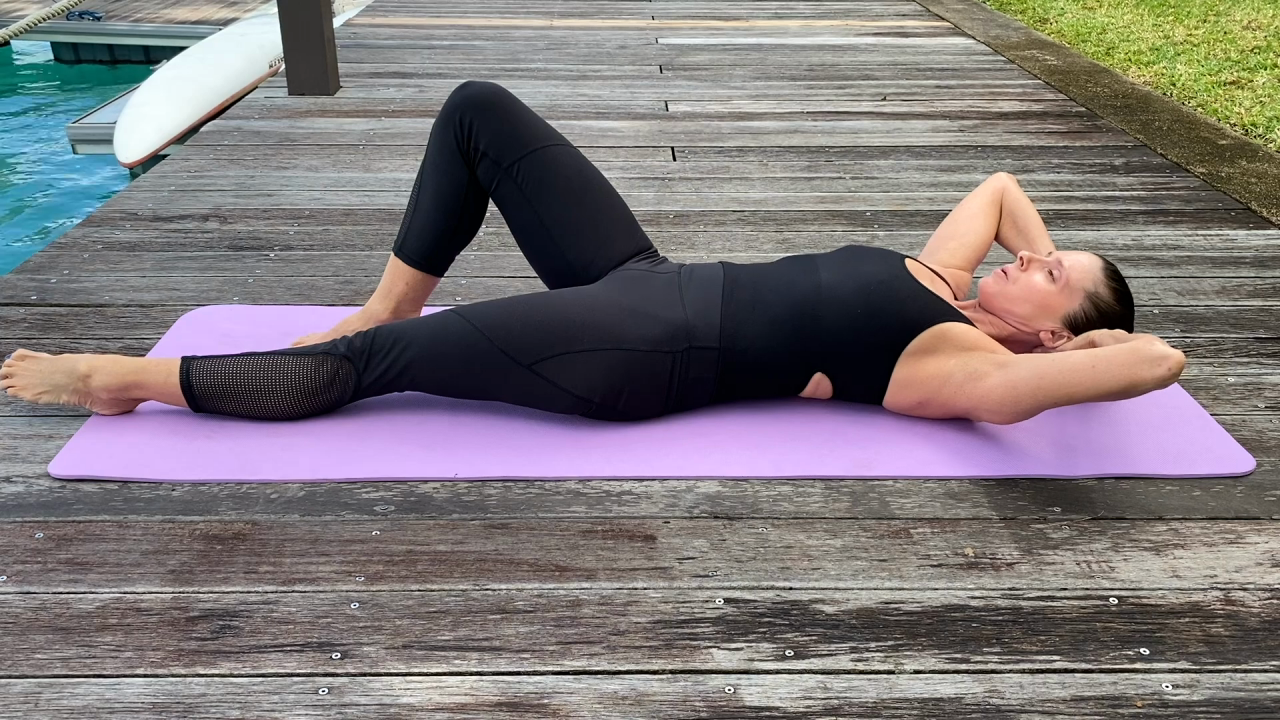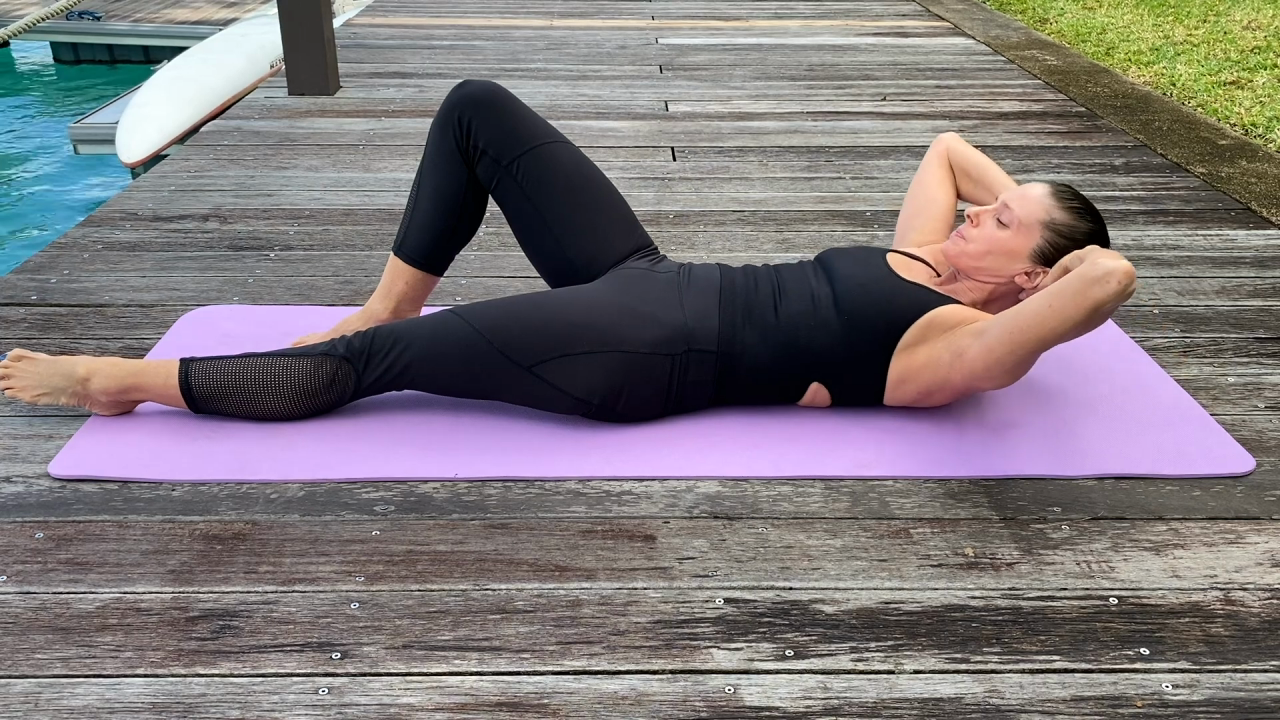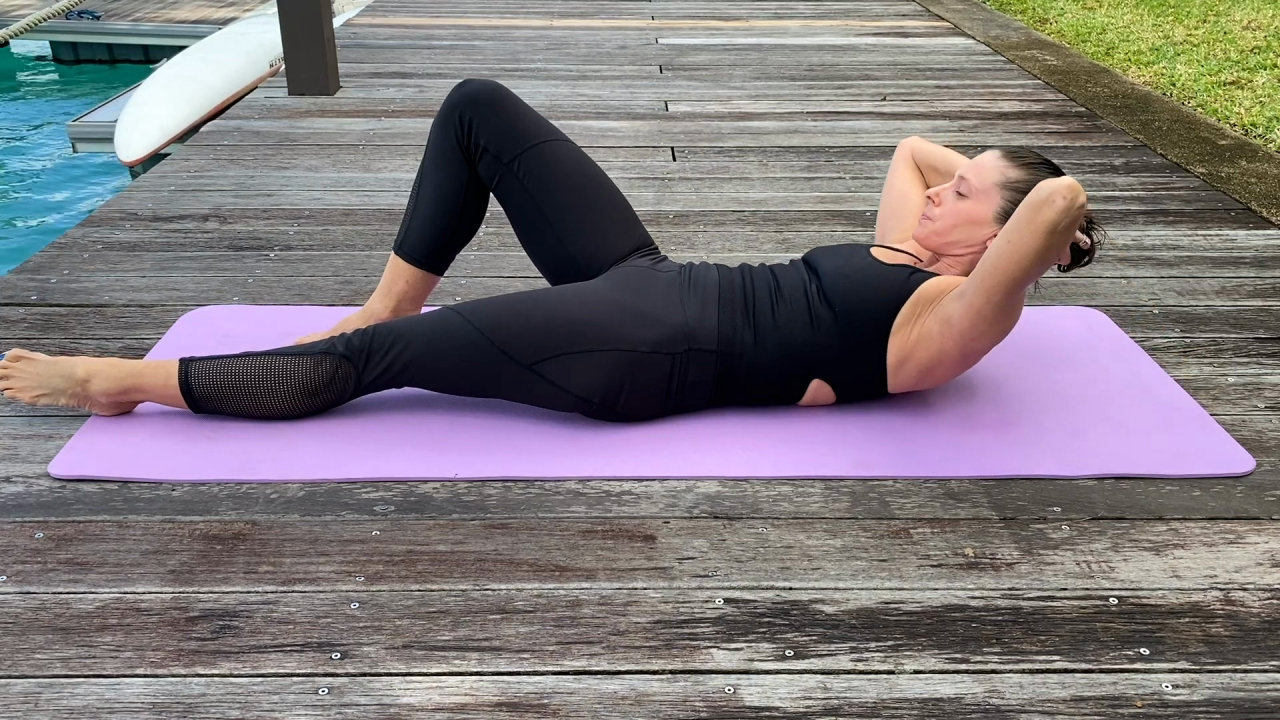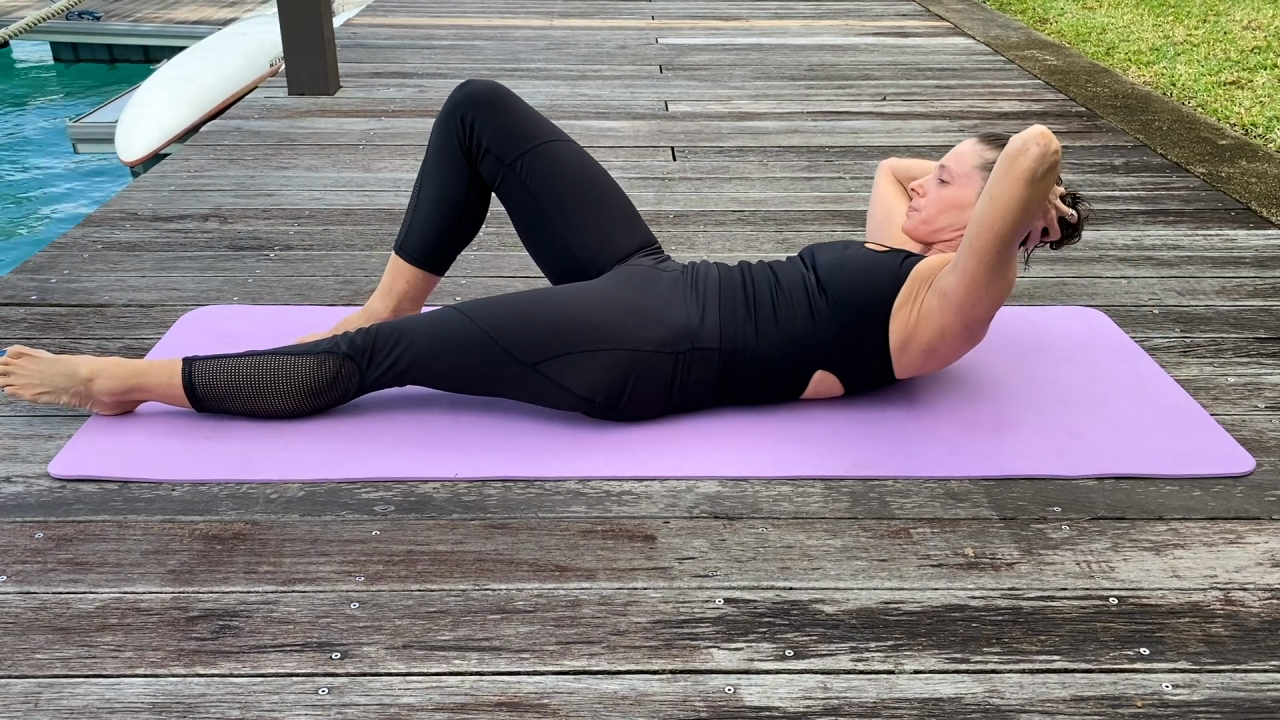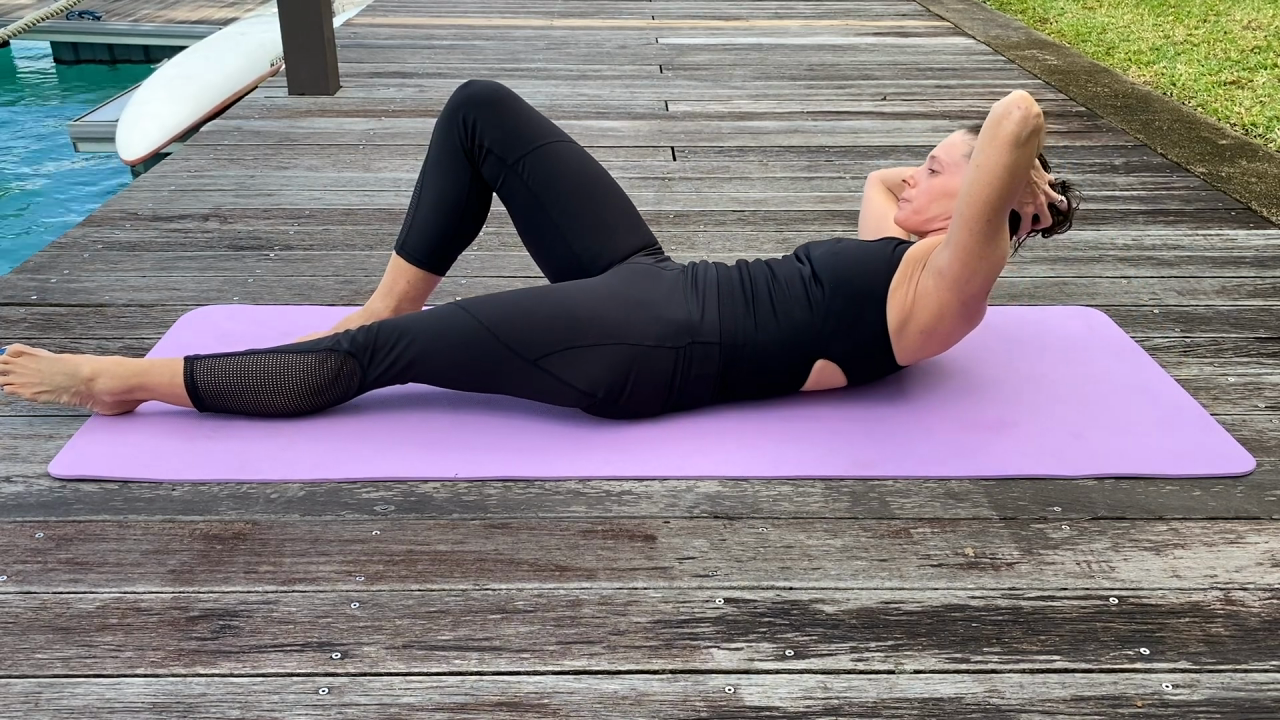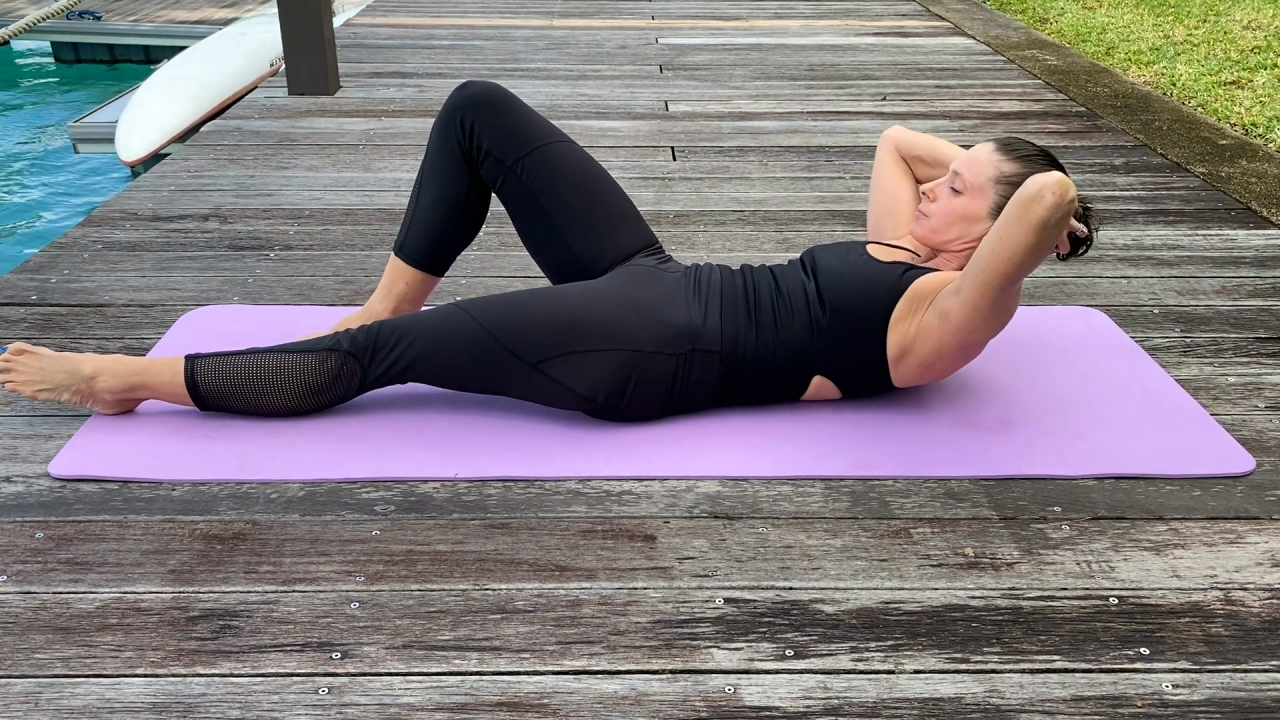
dt=0.7s
person 1, frame 1
left shoulder: (969, 367)
right shoulder: (947, 291)
left elbow: (1157, 361)
right elbow: (1001, 185)
left wrist: (1096, 330)
right wrist: (1056, 265)
left hip: (648, 351)
right hip: (656, 285)
left knee: (368, 366)
right knee: (477, 110)
left ankle: (124, 376)
right ankle: (384, 306)
person 1, frame 2
left shoulder: (963, 347)
right shoulder: (926, 267)
left elbow: (1112, 277)
right elbow: (945, 145)
left wrist: (1070, 261)
right wrist: (1025, 205)
left hip: (646, 355)
right hip: (652, 281)
left knee: (372, 364)
right knee: (477, 109)
left ankle: (124, 379)
right ankle: (387, 305)
person 1, frame 3
left shoulder: (957, 322)
right shoulder: (910, 259)
left elbow: (1061, 197)
right elbow: (908, 145)
left wrist: (1026, 209)
right wrist: (986, 177)
left hip: (644, 351)
right hip: (650, 284)
left knee: (371, 358)
right knee: (475, 108)
left ankle: (117, 379)
right ankle: (382, 307)
person 1, frame 4
left shoulder: (950, 305)
right shoulder: (900, 258)
left elbow: (1036, 148)
right elbow: (886, 163)
left wrist: (1013, 189)
right wrist: (964, 170)
left hip: (646, 352)
right hip: (652, 284)
left knee: (376, 359)
right knee: (479, 108)
left ankle: (122, 379)
right ankle: (385, 305)
person 1, frame 5
left shoulder: (947, 288)
right shoulder: (897, 253)
left elbow: (1017, 116)
right elbow: (877, 177)
left wrist: (1011, 183)
right wrist: (967, 170)
left hip: (647, 349)
right hip: (650, 284)
left knee: (380, 358)
right knee: (479, 109)
left ankle: (125, 379)
right ankle: (386, 304)
person 1, frame 6
left shoulder: (948, 323)
right shoulder: (906, 255)
left elbow: (1047, 192)
right elbow: (894, 138)
left wrist: (1024, 199)
right wrist: (978, 168)
left hip: (647, 355)
right hip: (652, 284)
left knee: (376, 357)
right knee: (478, 108)
left ankle: (125, 379)
right ankle: (387, 304)
